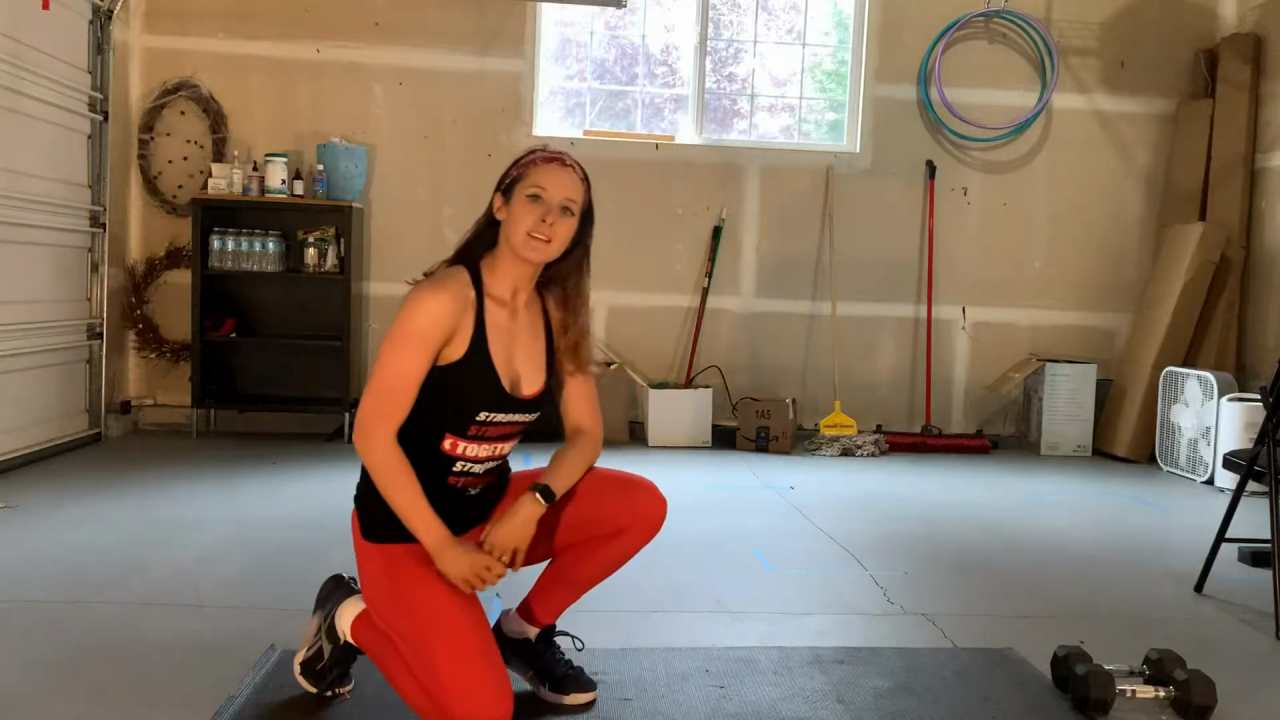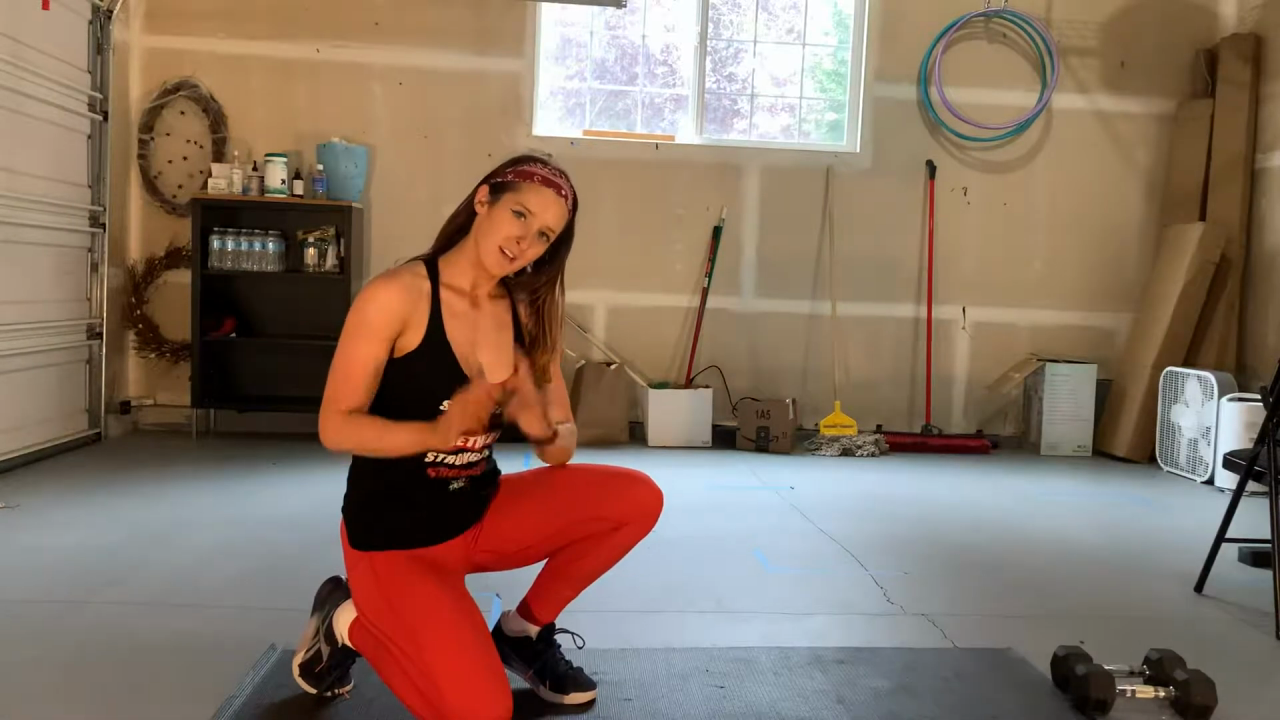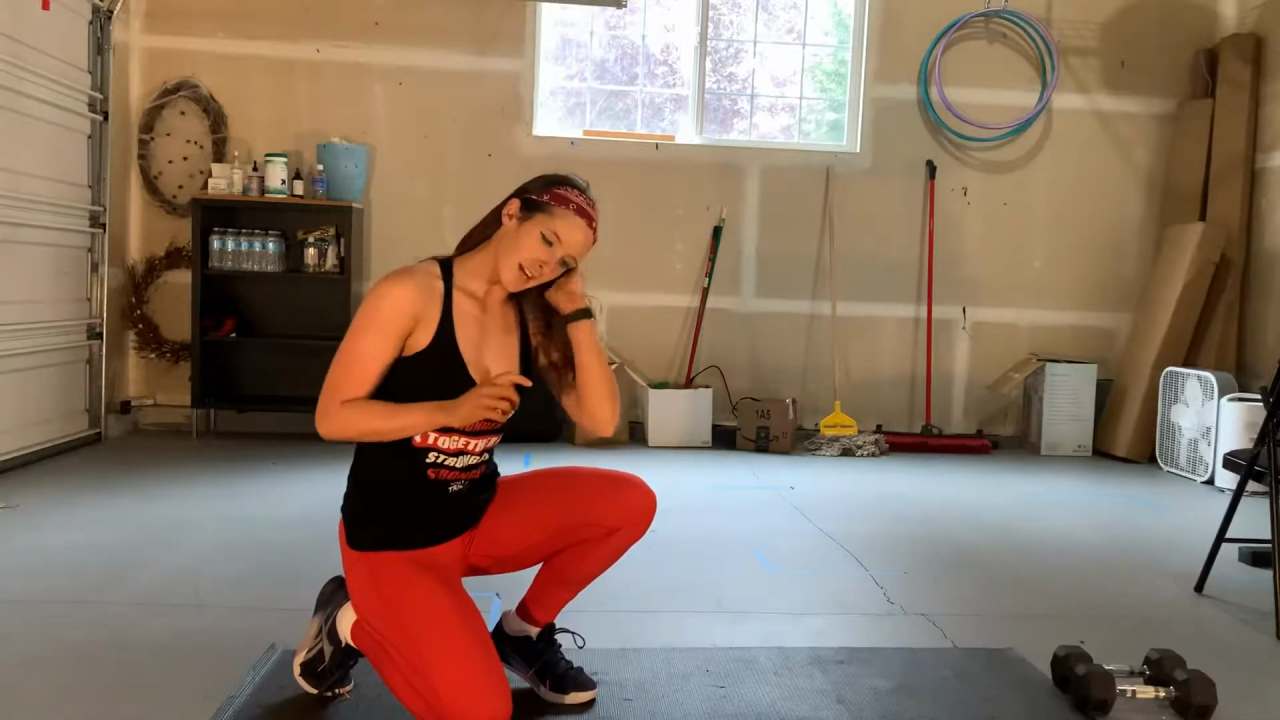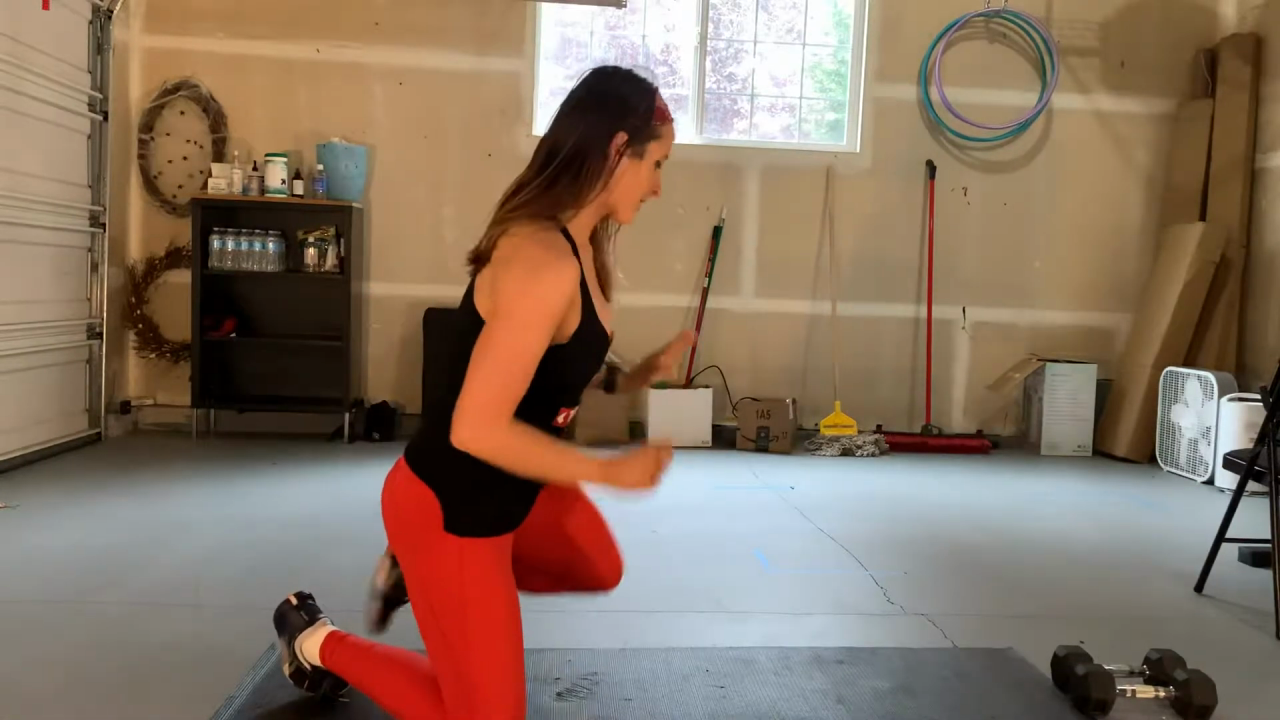
dt=1s
person 1, frame 1
left shoulder: (558, 315)
right shoulder: (444, 299)
left elbow: (584, 432)
right elbow: (373, 435)
left wrist: (532, 505)
right wrist: (443, 546)
left hip: (493, 508)
right hip: (405, 527)
left knee: (642, 506)
left ankle: (525, 631)
right ankle: (351, 620)
person 1, frame 2
left shoulder: (529, 313)
right shoulder: (396, 294)
left elbow: (563, 444)
right elbow: (335, 426)
left wrist: (543, 429)
right wrist: (438, 431)
left hip: (480, 510)
right hip: (395, 530)
left knee: (637, 499)
left ankle: (524, 631)
right ankle: (349, 622)
person 1, frame 3
left shoulder: (533, 319)
right shoulder: (410, 292)
left elbow: (601, 420)
right elbow: (332, 417)
left wrist: (576, 312)
right wrist: (452, 411)
left hip: (479, 516)
right hip: (393, 538)
left knee: (631, 502)
left ankle: (524, 631)
right ankle: (351, 625)
person 1, frame 4
left shoulder: (568, 241)
right shoulder: (544, 261)
right elbow: (478, 427)
left wrist: (623, 378)
right wrist: (610, 468)
left hip: (508, 485)
right hip: (449, 505)
left knee: (600, 570)
left ankle: (413, 573)
right ankle: (317, 640)
